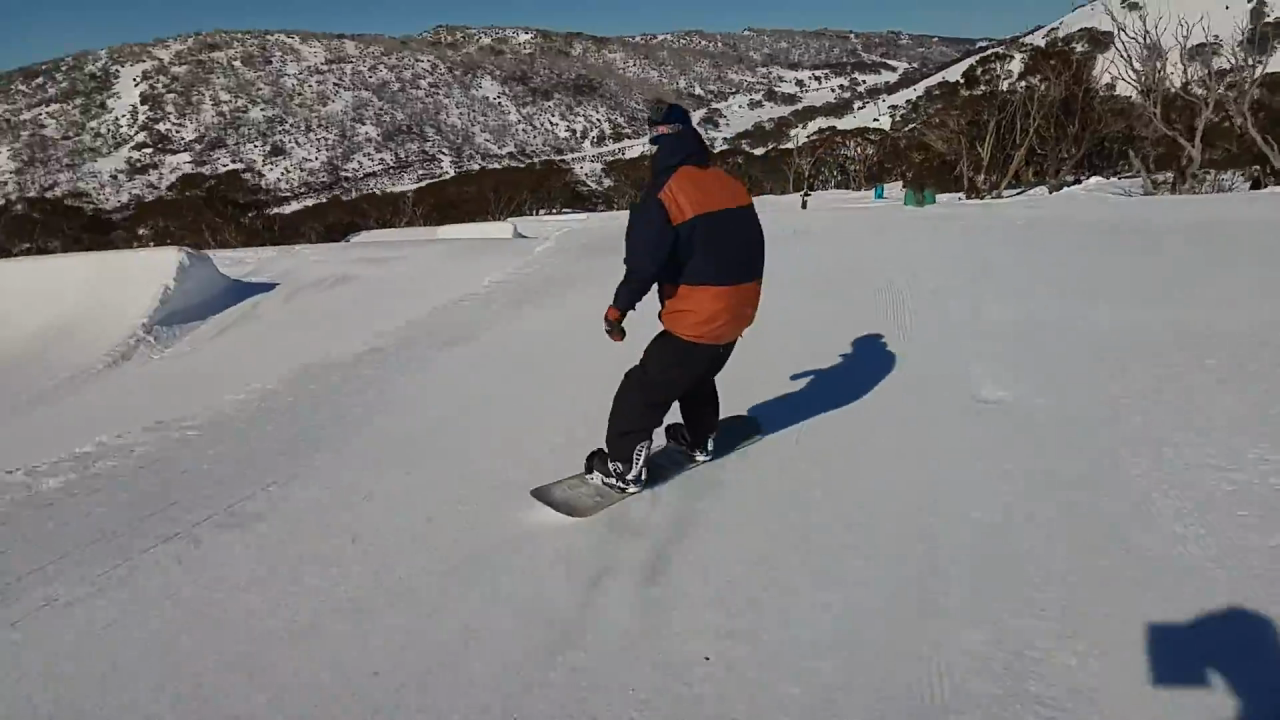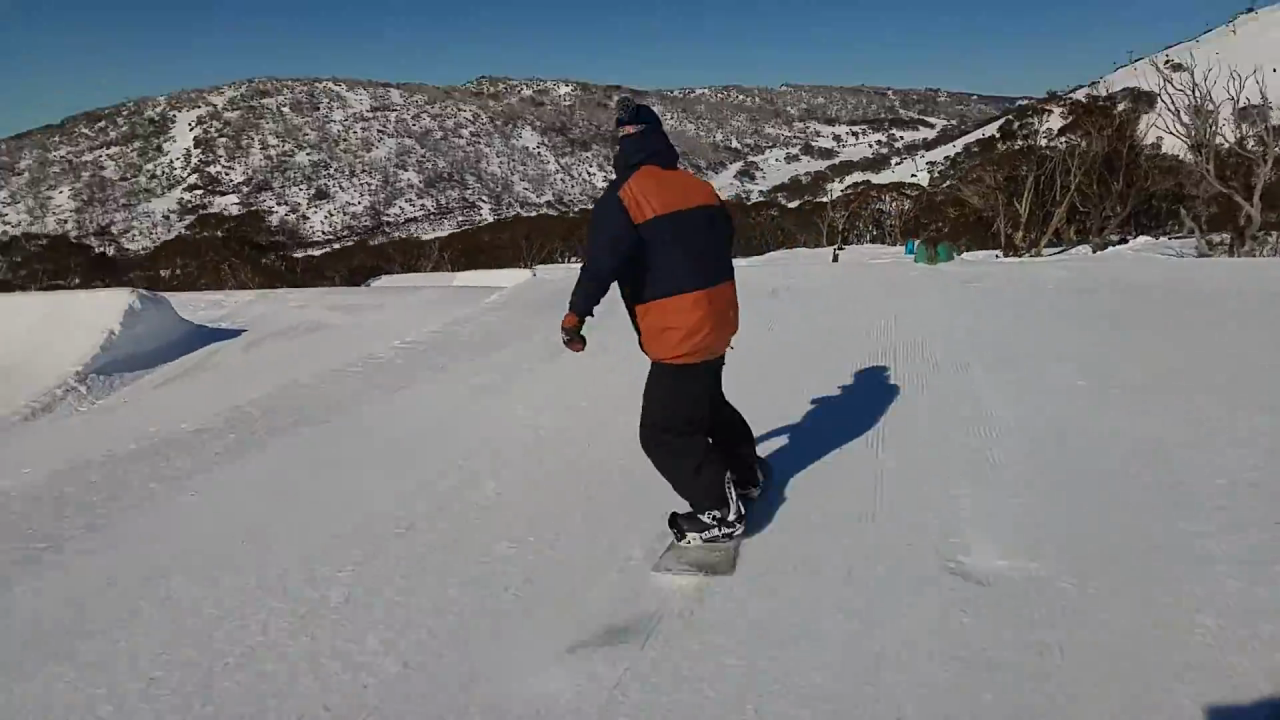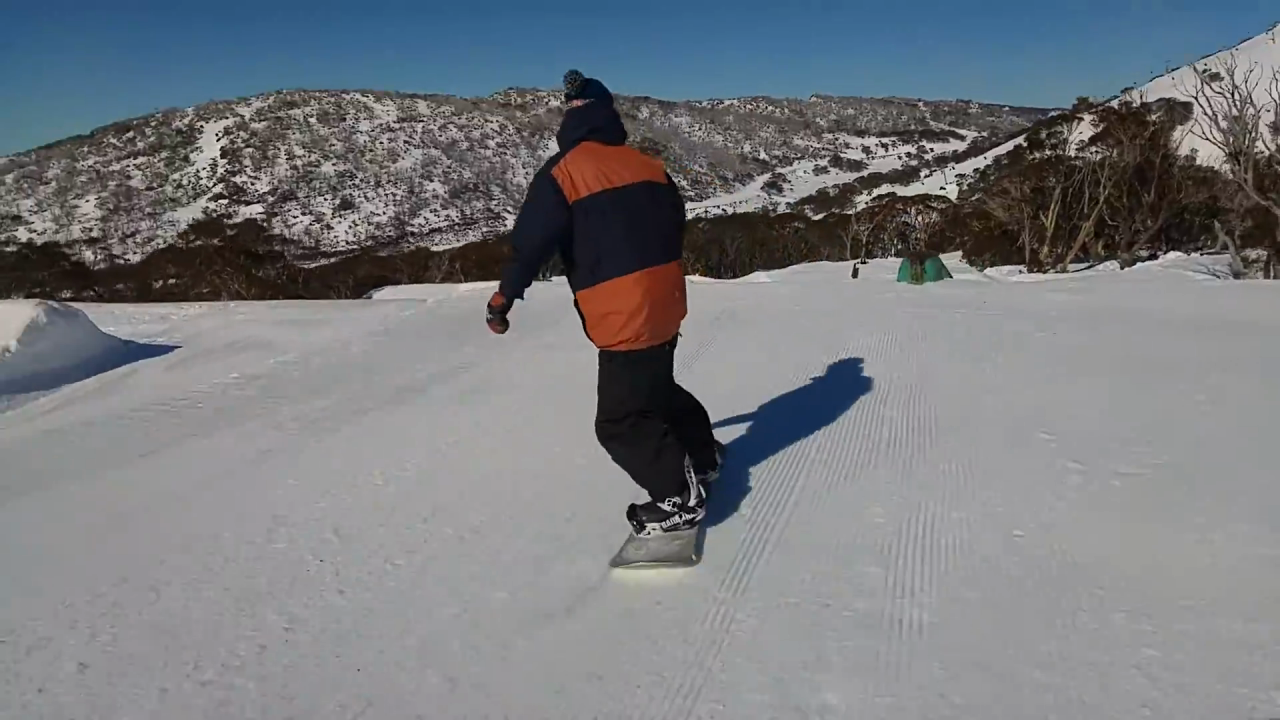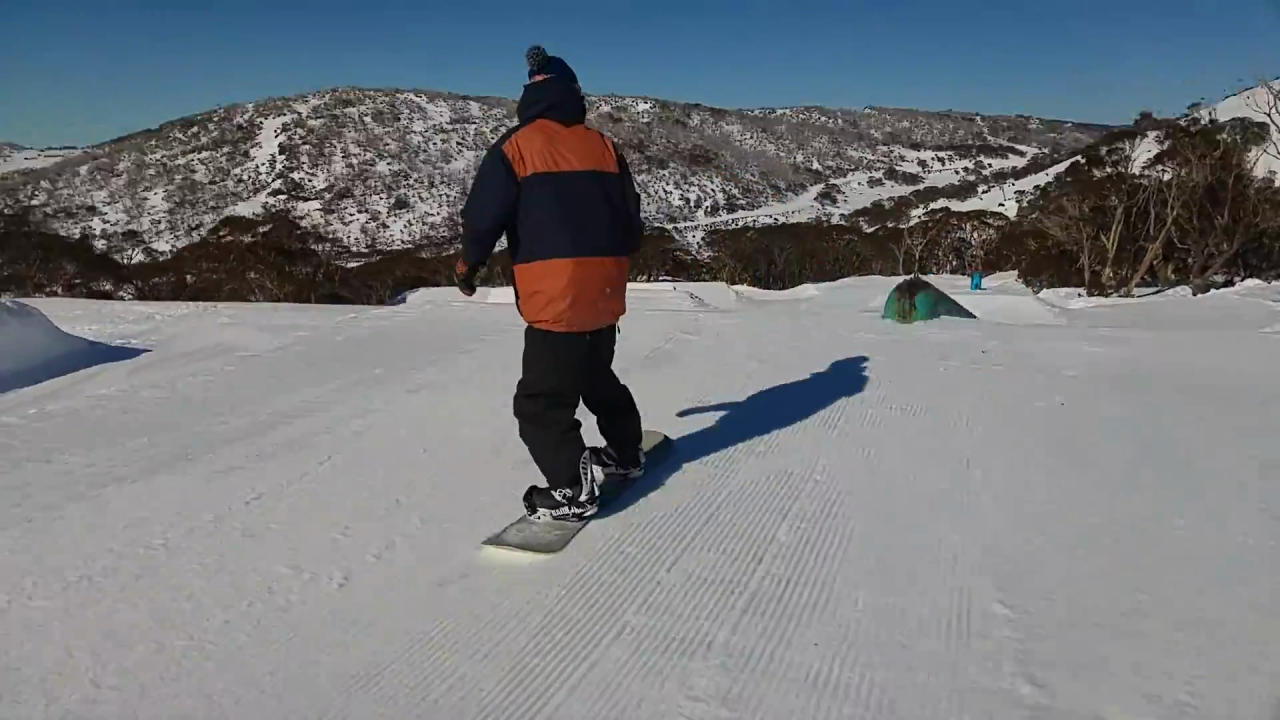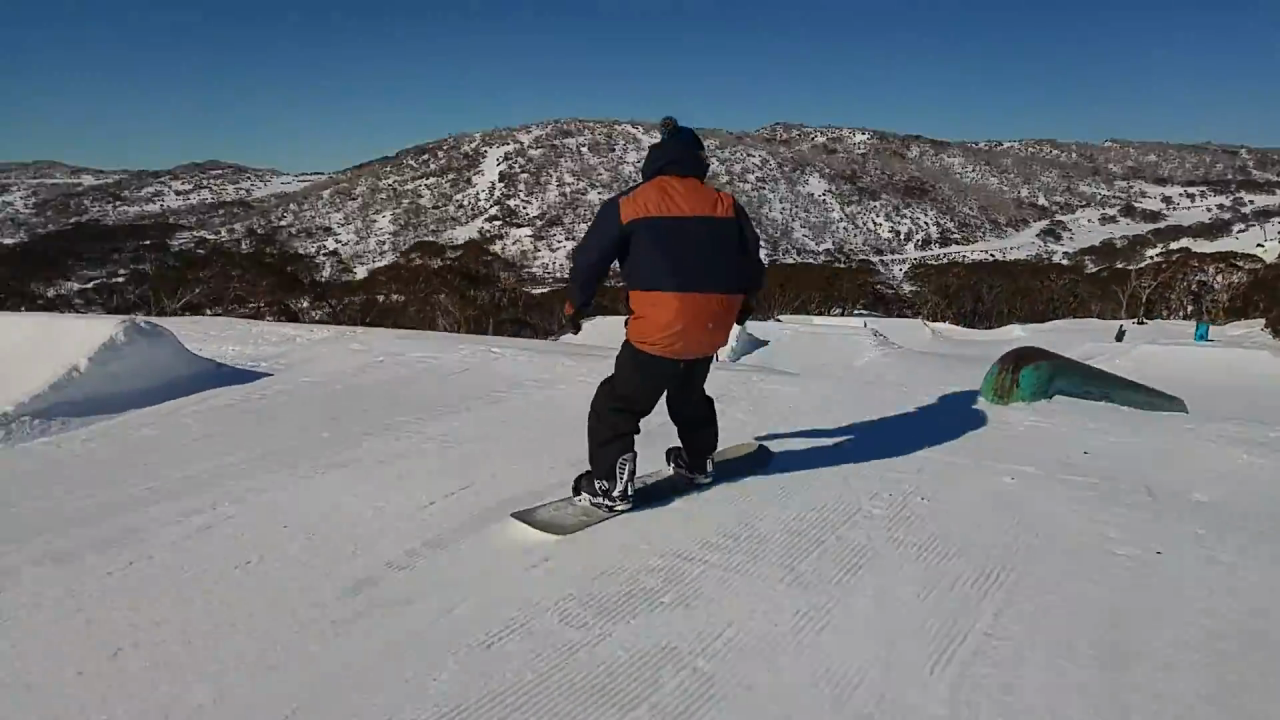
dt=0.3s
person 1, frame 1
left shoulder: (662, 195)
right shoulder: (733, 186)
left elbow: (644, 262)
right elbow: (750, 246)
left wrist: (619, 308)
left hip: (697, 318)
right hip: (738, 310)
left knee: (645, 389)
right knee: (695, 377)
right ankle: (697, 439)
person 1, frame 2
left shoulder: (626, 194)
right shoulder: (699, 187)
left elbow: (602, 263)
left wrist: (575, 315)
left hip: (679, 332)
right hip: (718, 320)
left knee: (668, 432)
right knee: (707, 403)
left ankle: (719, 512)
right ankle: (742, 475)
person 1, frame 3
left shoulder: (563, 172)
right shoulder: (650, 165)
left elbow: (531, 241)
right elbow: (675, 228)
left wrist: (504, 296)
left hip: (622, 314)
right hip: (664, 301)
left knee: (621, 422)
right knee: (656, 389)
left ankle: (681, 496)
right ankle: (703, 454)
person 1, frame 4
left shoulder: (514, 147)
right shoulder: (606, 148)
left elbow: (483, 217)
right elbow: (631, 222)
left wrist: (468, 263)
left hip: (554, 298)
right hip: (607, 294)
left knee: (540, 402)
right knee: (596, 378)
left ankle: (572, 490)
right ankle: (626, 451)
person 1, frame 5
left shoulder: (630, 203)
right shoulder: (724, 202)
left elbow: (590, 257)
right elbow: (751, 263)
left wrist: (576, 303)
right wrist: (744, 301)
left hip: (661, 326)
right hip: (713, 324)
left knee: (616, 404)
right knee: (689, 393)
left ankle: (611, 484)
right ankle: (699, 461)
